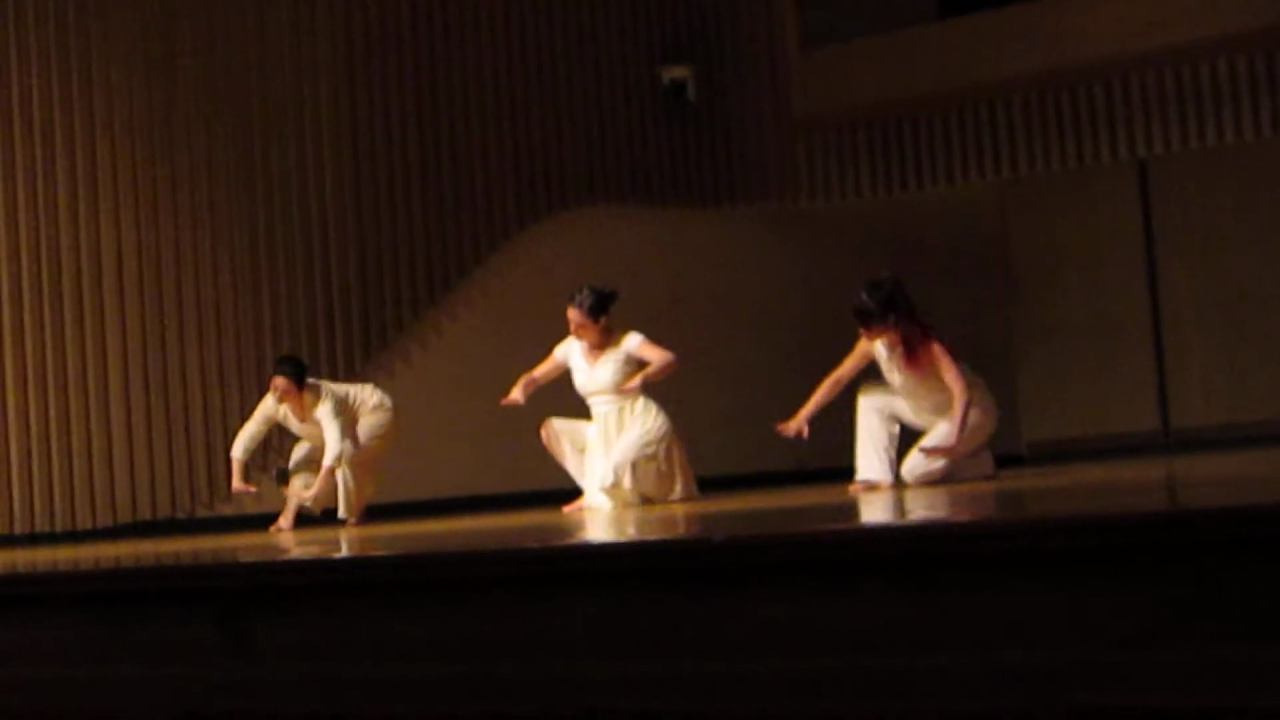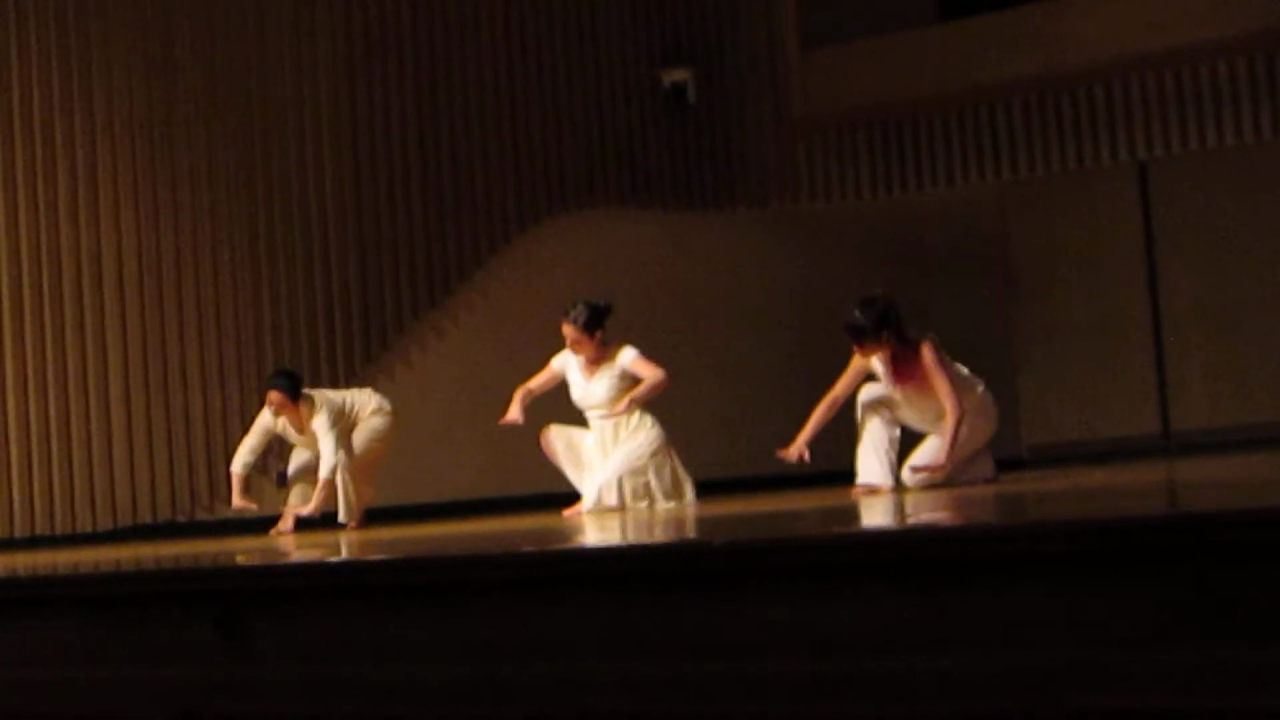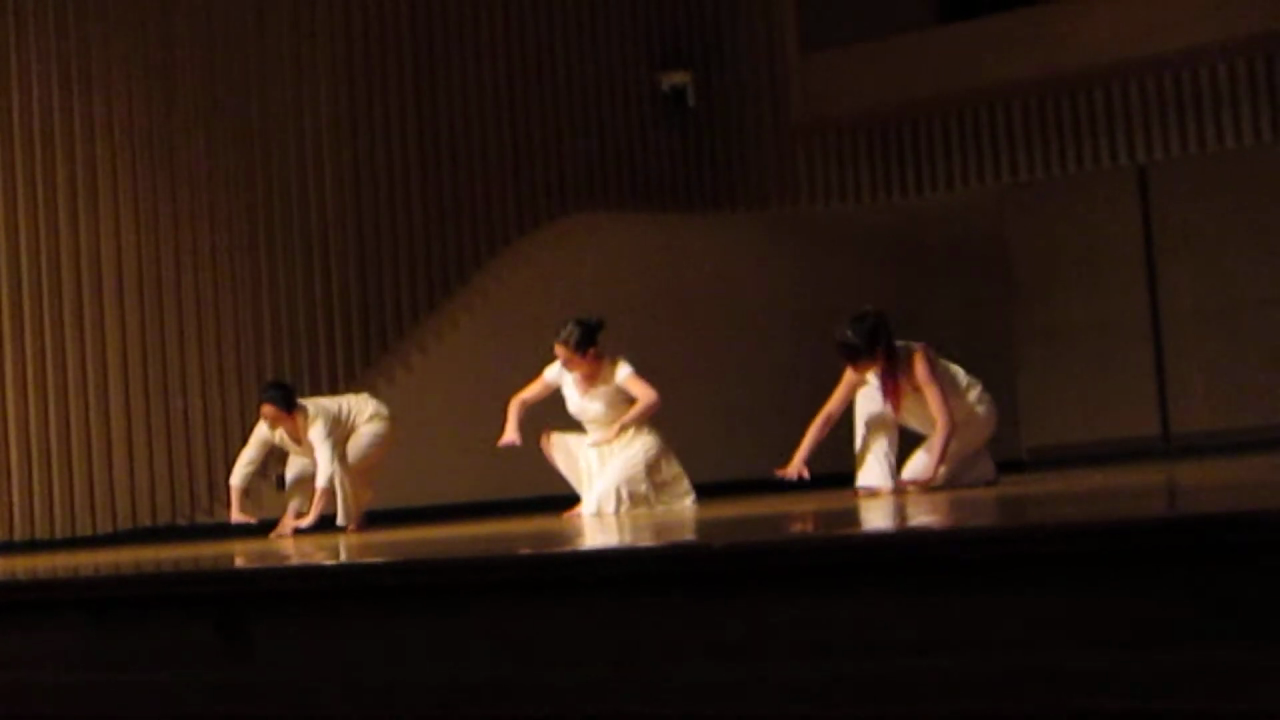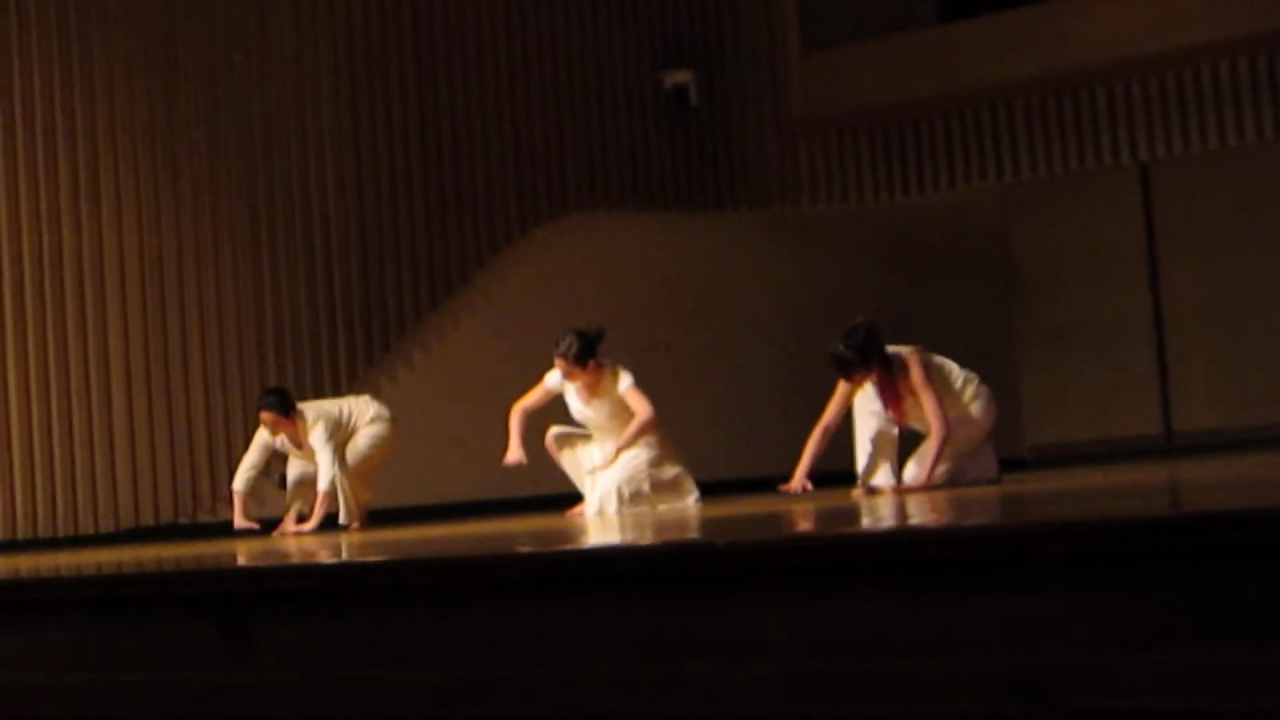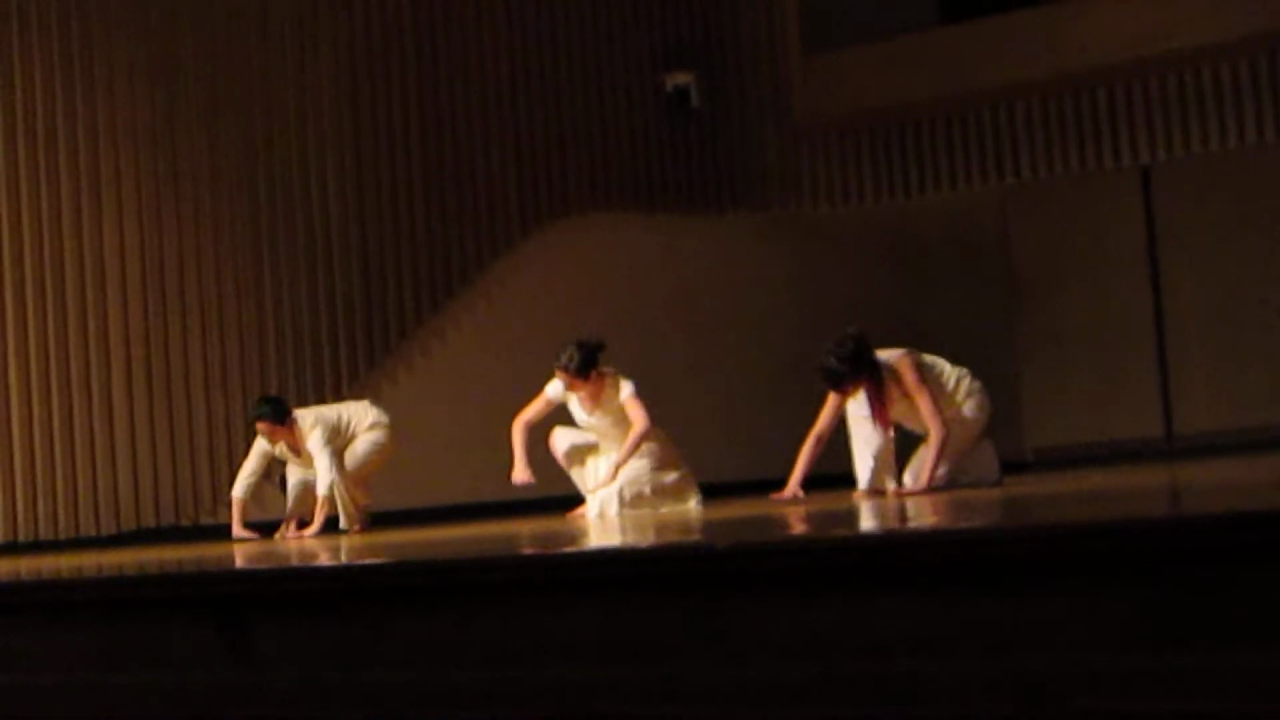
dt=0.3s
person 1, frame 1
left shoulder: (927, 344)
right shoulder: (872, 344)
left elbow: (961, 390)
right elbow: (838, 378)
left wrist: (953, 440)
right wrist: (802, 417)
left hip: (970, 411)
left knee: (914, 473)
right knee: (870, 396)
left ankle: (976, 462)
right ankle: (876, 475)
person 1, frame 2
left shoulder: (922, 352)
right shoulder: (867, 357)
left elbow: (954, 408)
right elbow: (834, 398)
left wrist: (944, 457)
right wrist: (801, 441)
left hip: (974, 413)
right hip: (931, 415)
left knee: (915, 477)
right knee: (870, 395)
left ankle: (979, 464)
right ankle: (877, 478)
person 1, frame 3
left shoulder: (916, 361)
right shoulder: (860, 368)
left elbow: (945, 421)
right elbow: (829, 414)
left wrist: (931, 472)
right wrist: (798, 460)
left hip: (973, 414)
right hip: (929, 417)
left knee: (914, 480)
right knee: (867, 397)
left ankle: (978, 467)
right ankle: (877, 481)
person 1, frame 4
left shoulder: (910, 365)
right shoulder: (856, 375)
left elbow: (940, 427)
right elbow: (826, 425)
left wrist: (923, 478)
right wrist: (800, 474)
left hip: (972, 406)
right hip: (937, 406)
left knee: (913, 478)
right knee: (866, 401)
left ankle: (981, 462)
right ankle: (879, 480)
person 1, frame 5
left shoulder: (902, 368)
right shoulder: (848, 380)
left elbow: (939, 429)
right elbow: (819, 433)
left wrist: (923, 482)
right wrist: (793, 484)
left hip: (966, 403)
right hip: (933, 406)
left knee: (913, 481)
right knee: (858, 406)
left ankle: (981, 462)
right ankle: (879, 484)
person 2, frame 1
left shoulder: (627, 342)
right shoulder: (571, 348)
left elbow: (669, 360)
right elbow: (534, 377)
left wrist: (642, 378)
right wrist: (520, 388)
left hip: (640, 423)
right hip: (603, 430)
left knee: (616, 471)
right knee: (550, 429)
left ankle: (664, 489)
right ankle: (593, 491)
person 2, frame 2
left shoulder: (622, 355)
right shoulder: (567, 360)
left elbow: (660, 377)
right elbow: (528, 389)
left wrist: (629, 401)
right wrist: (516, 406)
left hip: (637, 436)
right hip: (600, 441)
left knee: (606, 490)
right knee: (550, 435)
right ankle: (591, 494)
person 2, frame 3
left shoulder: (616, 369)
right shoulder: (559, 371)
left elbow: (652, 398)
right elbow: (520, 399)
left wrist: (619, 426)
right wrist: (512, 427)
left hip: (634, 445)
right hip: (599, 450)
left knee: (605, 501)
right knee: (550, 440)
right ankle: (591, 496)
person 2, frame 4
left shoulder: (617, 378)
right shoulder: (559, 377)
left elbow: (647, 414)
right elbow: (519, 408)
left wrist: (615, 450)
right wrist: (515, 444)
left hip: (638, 446)
right hip: (601, 447)
left knee: (607, 499)
right knee: (554, 436)
right ankle: (594, 494)
person 2, frame 5
left shoulder: (620, 386)
right shoulder: (560, 387)
left elbow: (643, 425)
right elbow: (521, 422)
left wrist: (615, 467)
right wrist: (520, 464)
left hip: (642, 450)
right hip: (606, 450)
left knee: (609, 501)
right knee: (558, 437)
right ankle: (595, 497)
person 3, frame 1
left shoulder: (322, 401)
right shoulder: (272, 403)
left elbow: (335, 447)
right elbow: (246, 437)
left wrist: (313, 490)
right wrist: (237, 479)
left hip: (374, 411)
right hip: (346, 418)
left knee: (345, 456)
right knee: (302, 456)
left ankle: (355, 516)
right ankle: (289, 514)
person 3, frame 2
left shoulder: (319, 411)
right shoulder: (269, 416)
left elbow: (329, 459)
right elbow: (245, 452)
left wrist: (312, 506)
right wrist: (237, 496)
left hip: (373, 415)
right hip: (343, 424)
left knee: (344, 459)
right knee: (301, 460)
left ankle: (356, 517)
right ankle: (290, 517)
person 3, frame 3
left shoulder: (315, 421)
right shoulder: (266, 428)
left elbow: (326, 468)
right elbow: (244, 464)
left wrist: (311, 517)
right wrist: (236, 511)
left hip: (371, 420)
right hip: (341, 429)
left knee: (341, 465)
left ankle: (355, 522)
right ankle: (290, 519)
person 3, frame 4
left shoulder: (315, 423)
right shoulder: (268, 432)
left elbow: (328, 471)
right elbow: (245, 469)
left wrist: (313, 522)
right wrist: (238, 517)
left hip: (373, 422)
right hip: (342, 432)
left knee: (341, 468)
left ankle: (358, 518)
right ankle: (291, 518)
person 3, frame 5
left shoulder: (312, 428)
right shoulder: (266, 440)
left elbow: (326, 475)
right elbow: (245, 477)
left wrist: (315, 526)
right wrist: (237, 526)
left hip: (372, 428)
right hip: (341, 438)
left knee: (340, 474)
left ankle: (359, 522)
right ankle: (291, 522)
